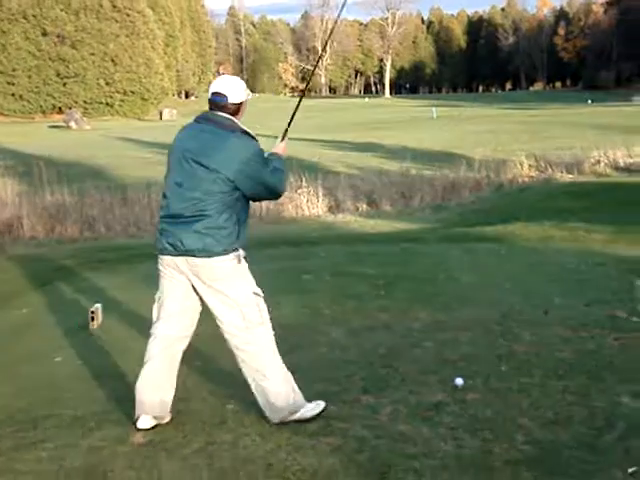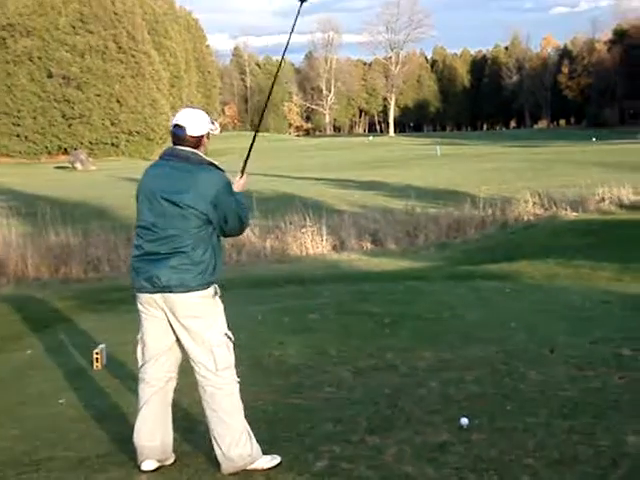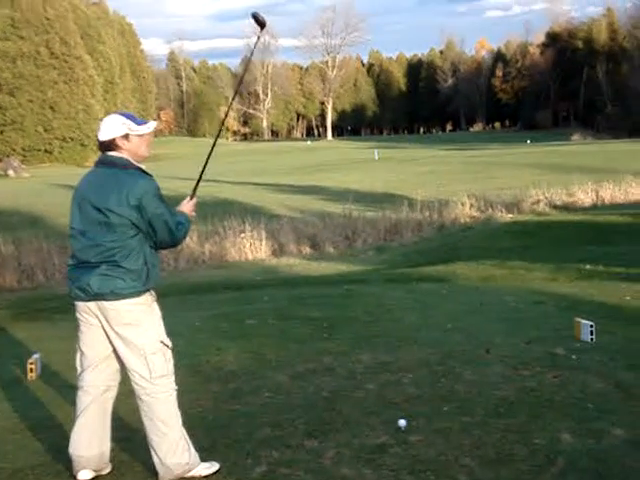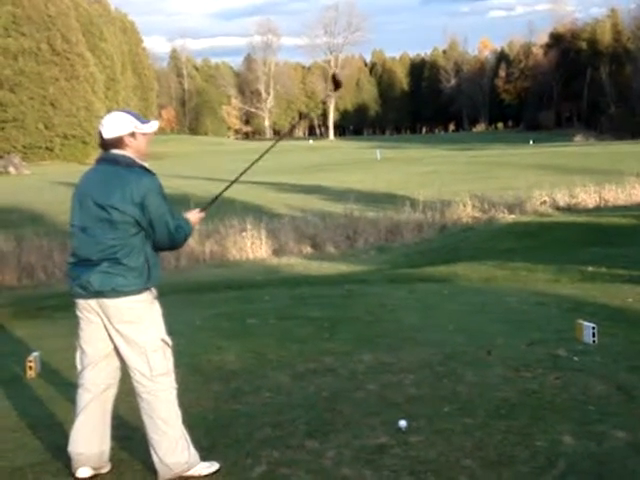
dt=0.7s
person 1, frame 1
left shoulder: (186, 135)
right shoulder: (240, 147)
right elbow: (271, 188)
right wrist: (275, 157)
left hip: (172, 250)
right hip: (216, 254)
left knee: (168, 329)
right knee: (251, 328)
left ankle: (149, 409)
right ankle: (284, 404)
person 1, frame 2
left shoulder: (151, 174)
right shoulder: (211, 179)
right elbow: (235, 225)
right wrist: (238, 194)
left hip: (149, 286)
right hip: (191, 289)
left knee: (154, 370)
right knee: (217, 372)
left ankle: (151, 450)
right ankle: (238, 454)
person 1, frame 3
left shoulder: (87, 183)
right shoulder: (139, 184)
right elbow: (168, 236)
left wrist: (170, 214)
right wrist: (183, 215)
left hip: (87, 294)
right hip: (126, 296)
left knee: (94, 378)
right knee: (155, 380)
person 1, frame 4
left shoulder: (87, 181)
right shoulder: (142, 182)
right elbow: (168, 237)
left wrist: (176, 222)
right wrist: (187, 223)
left hip: (87, 291)
right hip: (127, 293)
left knee: (94, 376)
right knee: (155, 377)
